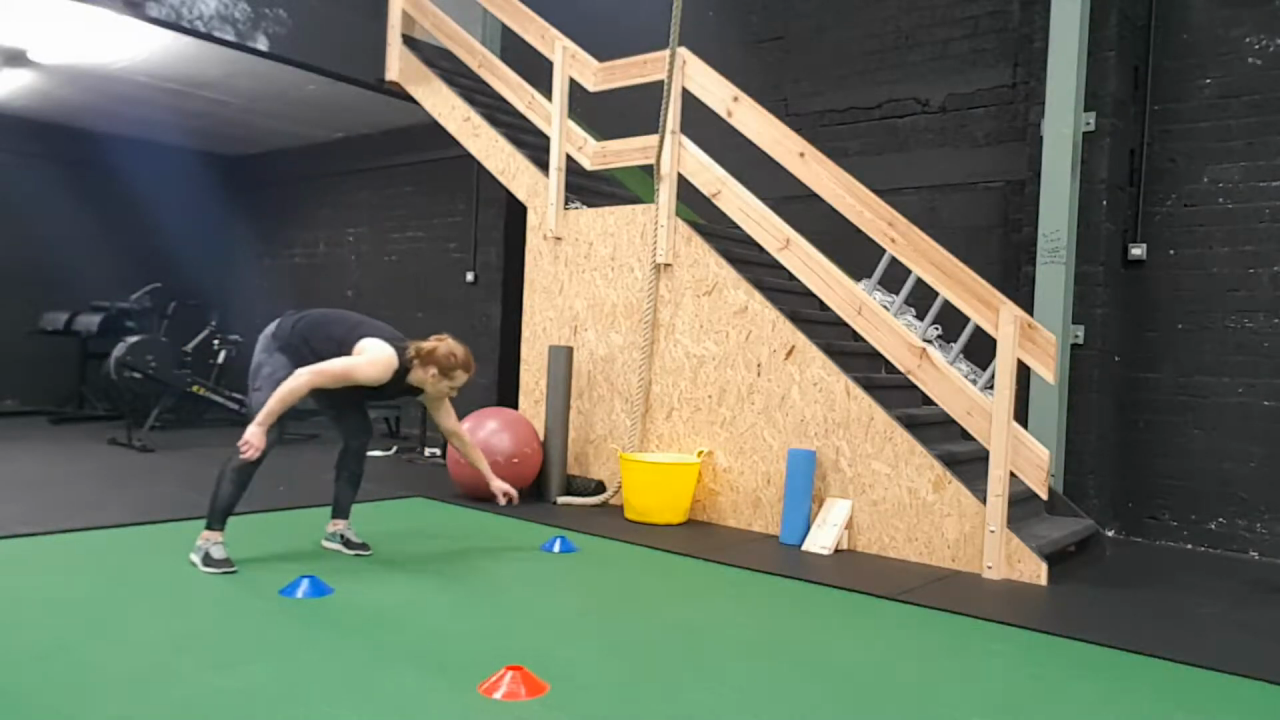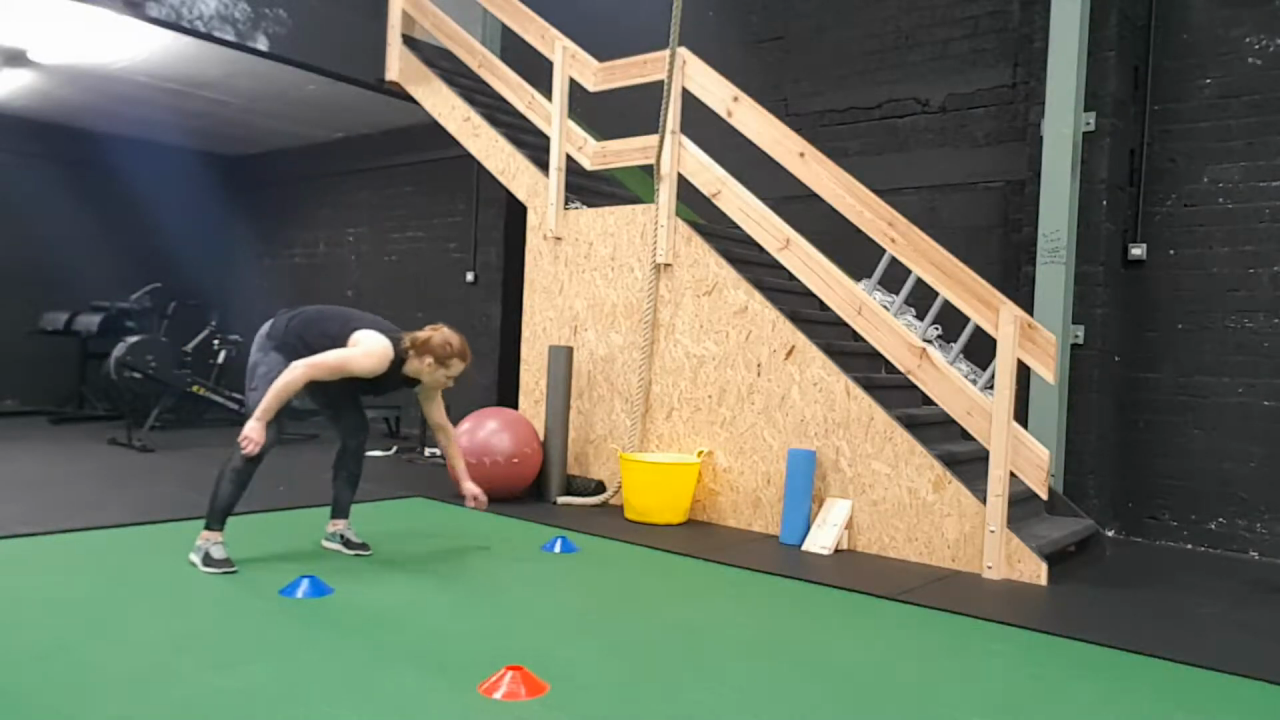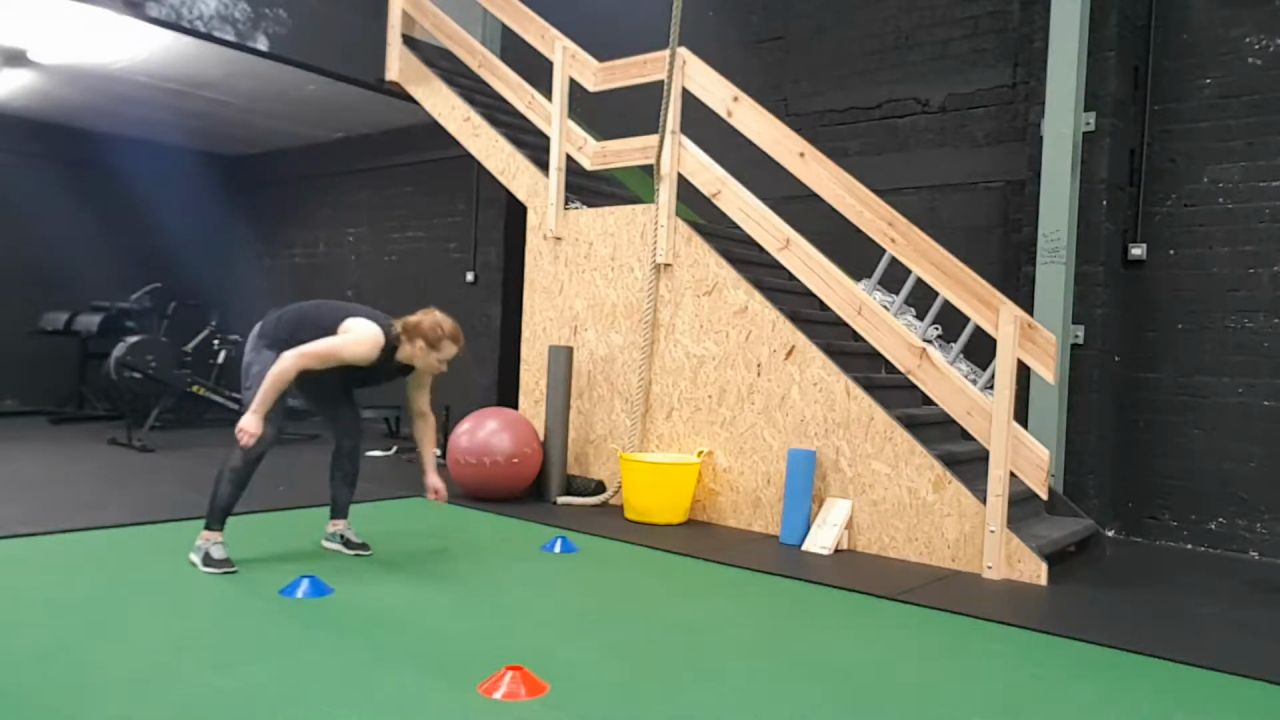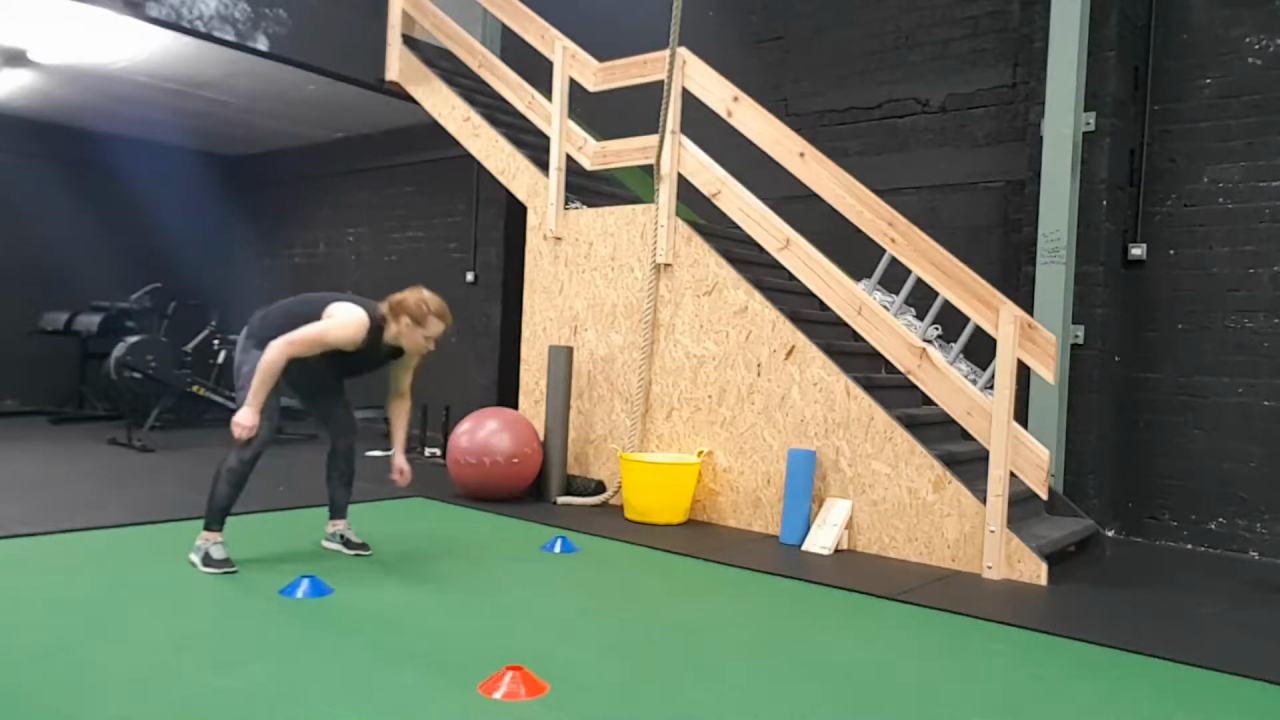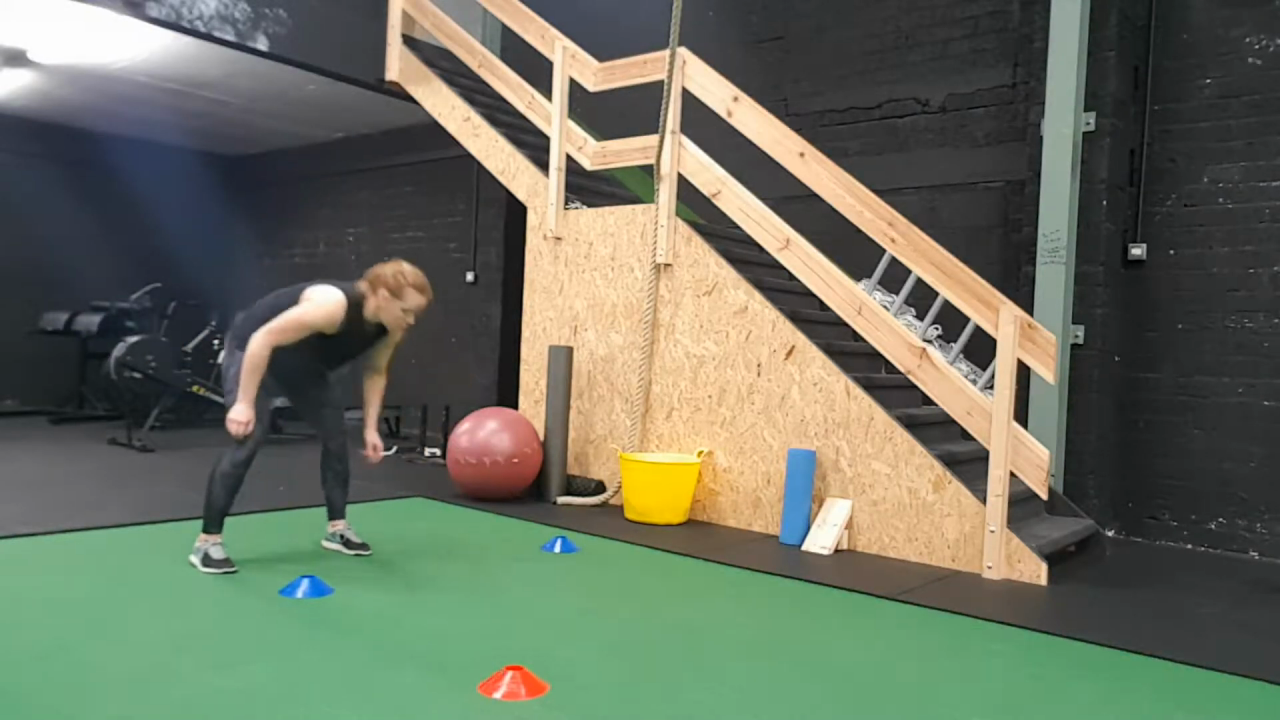
dt=0.1s
person 1, frame 1
left shoulder: (428, 379)
right shoulder: (385, 363)
left elbow: (455, 433)
right elbow: (307, 376)
left wrist: (492, 479)
right wrist: (260, 424)
left hip: (328, 360)
right hip: (283, 345)
left knee: (359, 434)
right knee: (259, 443)
left ankle: (338, 528)
right ankle: (208, 540)
person 1, frame 2
left shoulder: (421, 371)
right shoulder: (378, 355)
left elbow: (441, 426)
right elbow: (302, 369)
left wrist: (464, 480)
right wrist: (259, 420)
left hip: (322, 357)
right hip: (279, 345)
left knee: (356, 433)
right knee: (260, 440)
left ankle: (338, 527)
right ankle: (209, 540)
person 1, frame 3
left shoulder: (415, 364)
right shoulder: (369, 341)
left elbow: (423, 415)
right elbow: (293, 358)
left wrist: (430, 472)
right wrist: (255, 414)
right hip: (273, 345)
left knee: (351, 432)
right knee: (259, 440)
left ankle: (337, 528)
right ankle: (208, 541)
person 1, frame 4
left shoulder: (403, 348)
right shoulder: (354, 325)
left elbow: (400, 396)
right elbow: (280, 348)
left wrist: (398, 452)
right wrist: (251, 408)
right hip: (263, 344)
left knee: (344, 431)
right knee: (254, 438)
left ankle: (337, 528)
right ankle: (208, 540)
person 1, frame 5
left shoulder: (389, 329)
right shoulder: (332, 304)
left elbow: (376, 373)
right elbow: (263, 340)
left wrist: (371, 428)
right wrist: (244, 403)
right hip: (253, 353)
left knee: (337, 436)
right knee: (247, 442)
left ankle: (338, 529)
right ankle: (207, 542)
